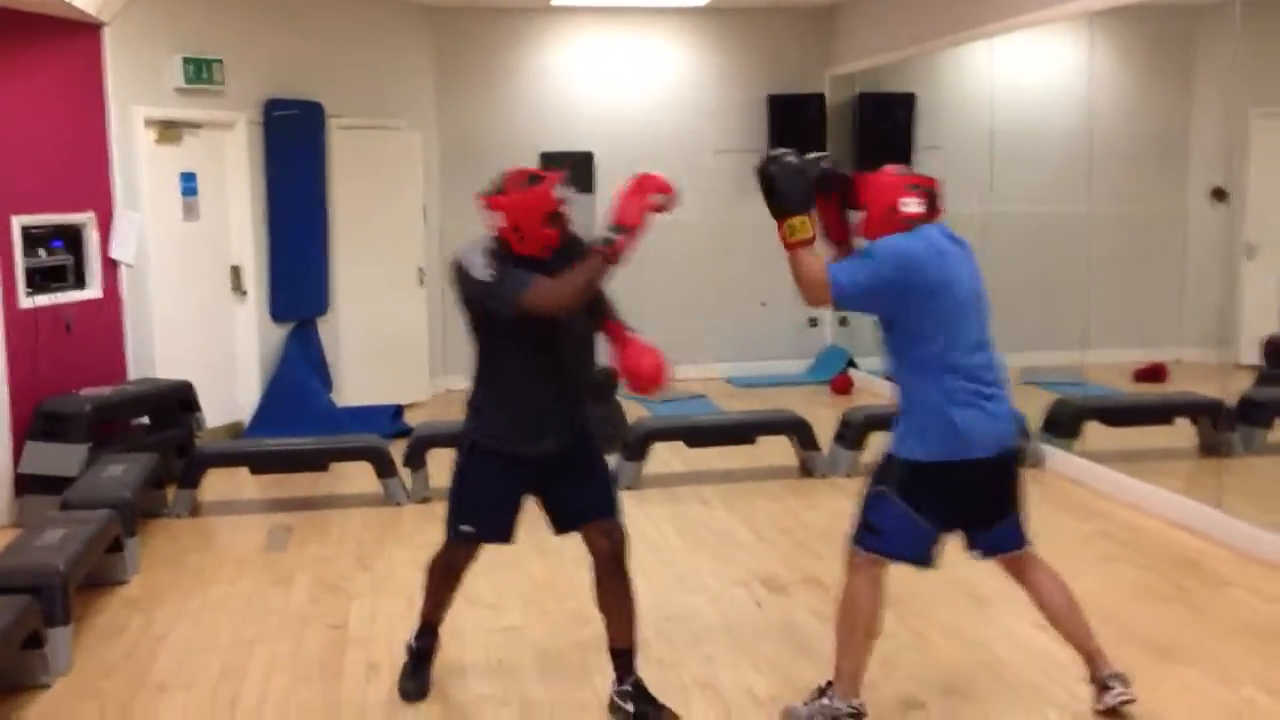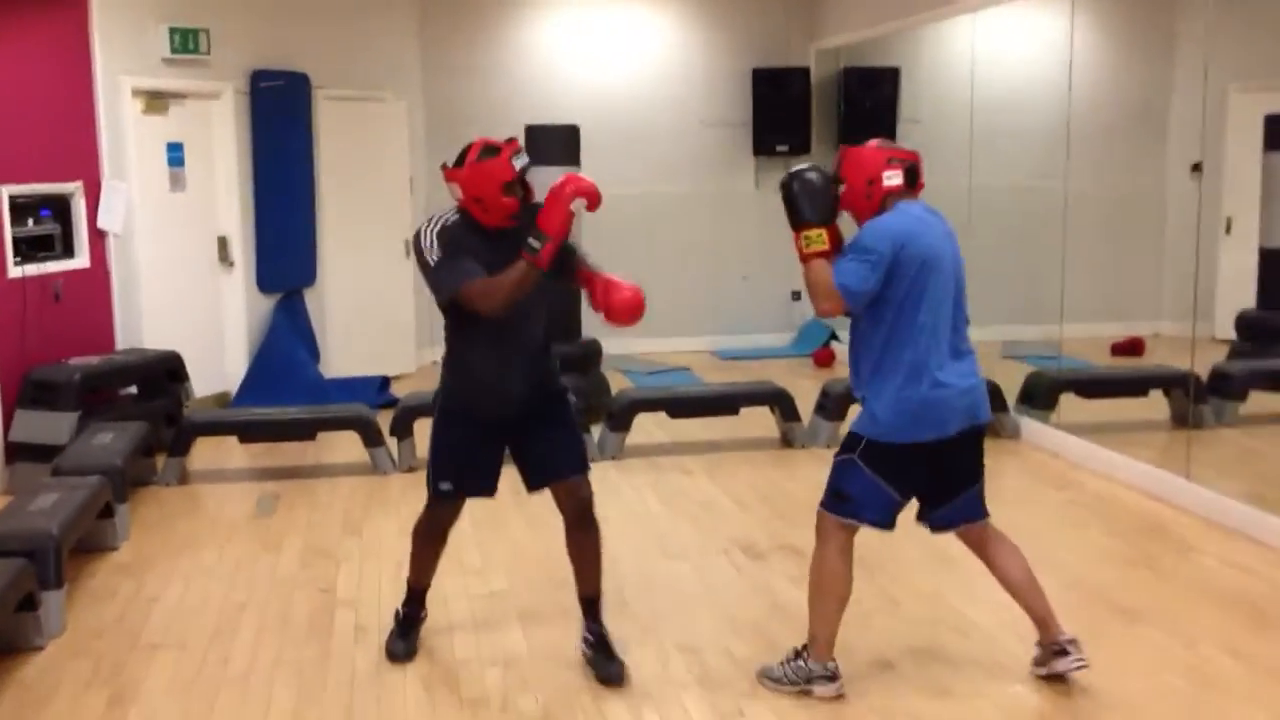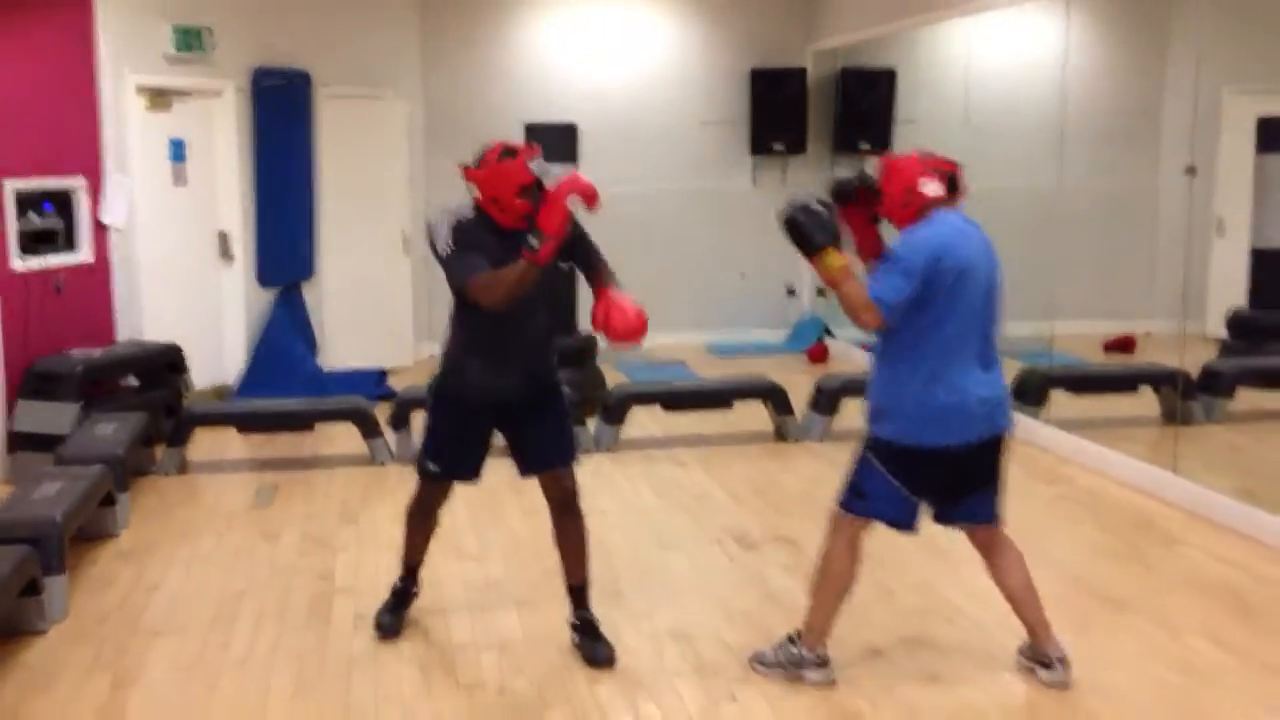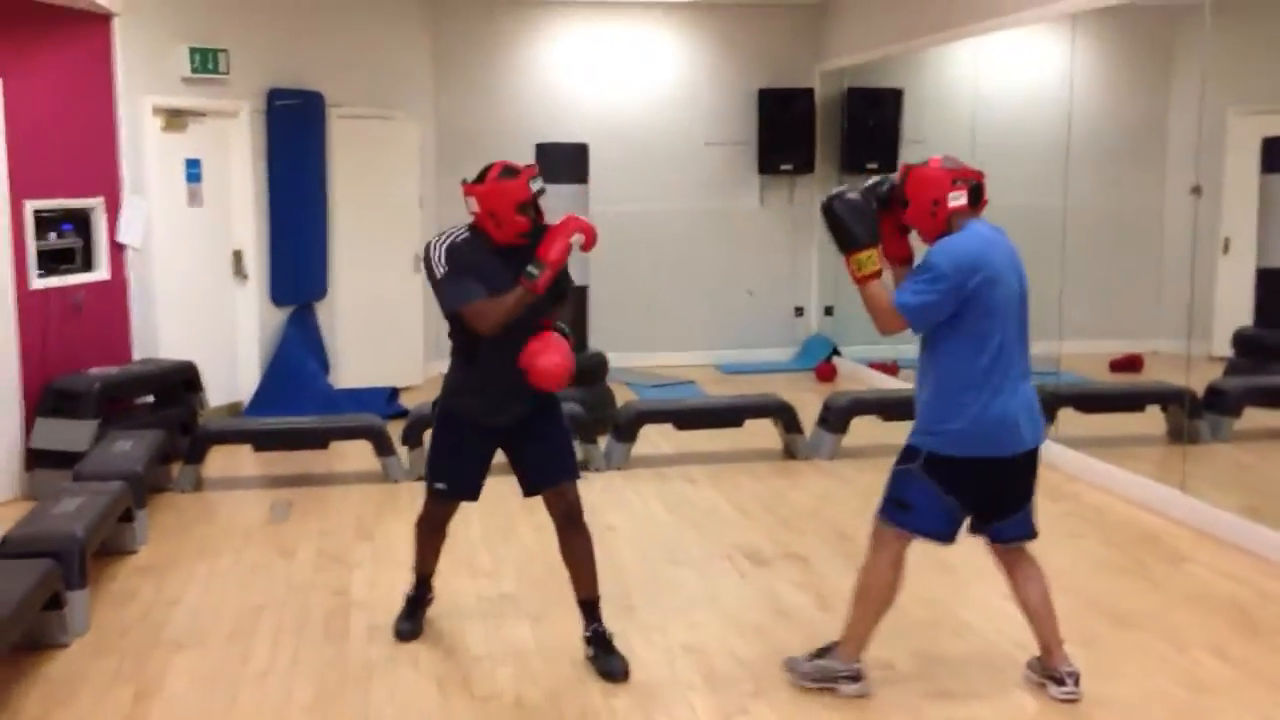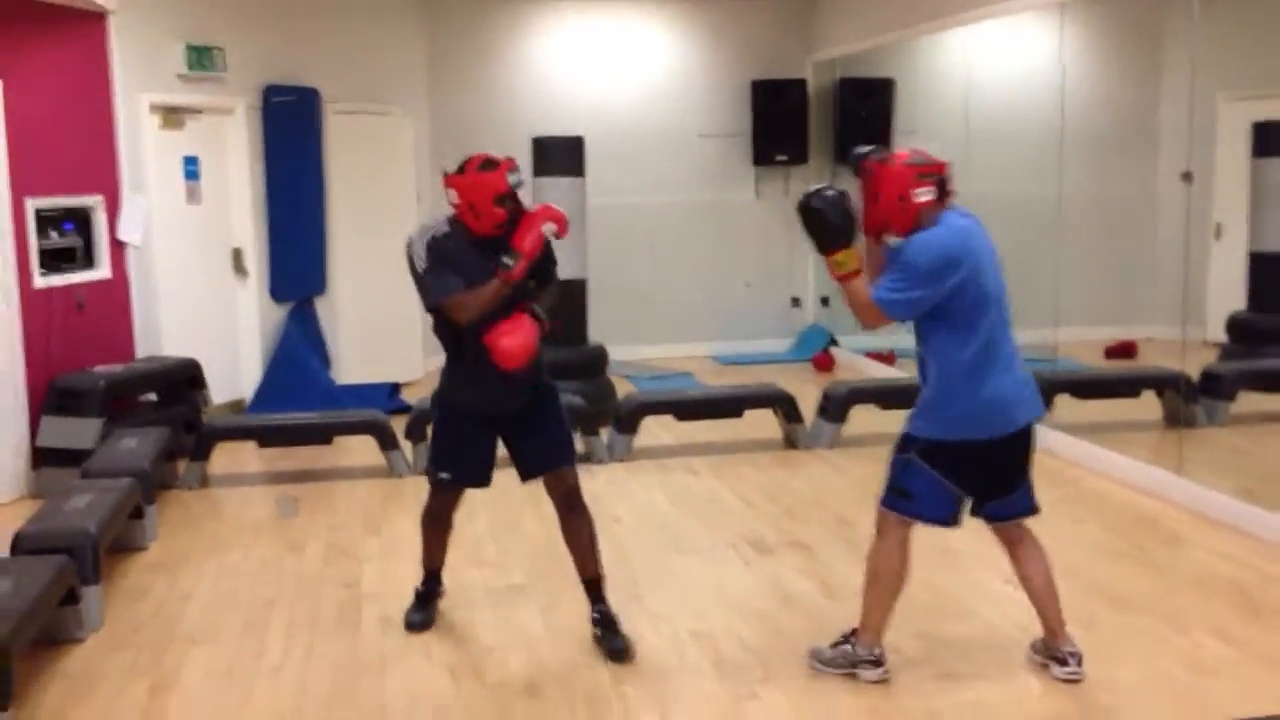
dt=0.2s
person 1, frame 1
left shoulder: (900, 255)
right shoulder: (948, 246)
left elbow: (816, 290)
right elbow: (856, 274)
left wrist: (794, 217)
right wrist: (829, 213)
left hip: (935, 444)
right hip: (993, 436)
left knee: (865, 561)
right knee: (1017, 560)
person 1, frame 2
left shoulder: (889, 230)
right shoulder: (931, 225)
left elbow: (830, 301)
right elbow: (871, 277)
left wrist: (810, 228)
right wrist: (829, 225)
left hip: (898, 416)
right hip: (959, 408)
left knee: (834, 528)
right knee: (977, 530)
left ankle: (818, 662)
right ankle: (1057, 643)
person 1, frame 3
left shoulder: (926, 243)
right shoulder: (971, 237)
left elbow: (869, 314)
left wrist: (826, 252)
left hip: (918, 422)
right hip: (981, 414)
left knee: (848, 525)
right knee: (986, 532)
left ankle: (809, 649)
right ankle: (1047, 650)
person 1, frame 4
left shoulder: (959, 255)
right shoulder: (993, 243)
left elbow: (891, 319)
right elbow: (914, 295)
left wrist: (857, 251)
right wrist: (887, 243)
left hip: (956, 432)
right hip: (1014, 427)
left knee: (889, 537)
right knee: (1012, 548)
left ankle: (846, 662)
right ankle: (1057, 666)
person 1, frame 5
left shoulder: (936, 247)
right shoulder: (956, 228)
left elbow: (870, 312)
right elbow: (884, 276)
left wrist: (835, 248)
right wrist: (858, 231)
left hip: (956, 414)
right hip: (1010, 408)
left knee: (893, 522)
right knee: (1012, 527)
left ankle: (866, 648)
right ankle: (1061, 647)
person 2, frame 1
left shoulder: (569, 248)
right shoulder: (480, 265)
left elbow: (590, 303)
right elbow: (555, 300)
left wrist: (624, 340)
right wrist: (620, 234)
left hip: (568, 432)
right hip: (498, 440)
left knee: (610, 547)
right knee: (458, 551)
right ankle: (423, 644)
person 2, frame 2
left shoulder: (535, 214)
right shoulder: (440, 238)
left elbow: (569, 261)
right elbow: (488, 302)
left wrist: (599, 284)
right wrist: (543, 238)
left hip: (538, 392)
right hip: (470, 401)
left knee: (578, 503)
right knee: (440, 513)
left ankle: (593, 631)
right ankle: (411, 612)
person 2, frame 3
left shoulder: (551, 214)
right shoulder: (455, 230)
left elbow: (590, 260)
right elbow: (492, 295)
left wrist: (610, 296)
right wrist: (544, 238)
left hip: (535, 382)
right hip: (468, 385)
left knee: (564, 494)
right knee: (431, 491)
left ankle: (583, 618)
right ankle: (405, 587)
person 2, frame 4
left shoulder: (538, 238)
right shoulder: (450, 252)
right elbow: (485, 322)
left wrist: (552, 333)
right wrist: (541, 267)
left hip: (533, 400)
right hip: (469, 407)
left knee: (568, 509)
right knee: (437, 509)
left ankle: (595, 631)
right ankle: (420, 594)
person 2, frame 5
left shoulder: (526, 228)
right shoulder: (432, 246)
left elbow: (546, 286)
right elbow: (464, 313)
left wrist: (532, 316)
right wrist: (517, 258)
left hip: (528, 388)
right hip: (465, 397)
left knee: (567, 491)
right knee: (442, 499)
left ankle: (601, 611)
right ankle: (430, 587)
